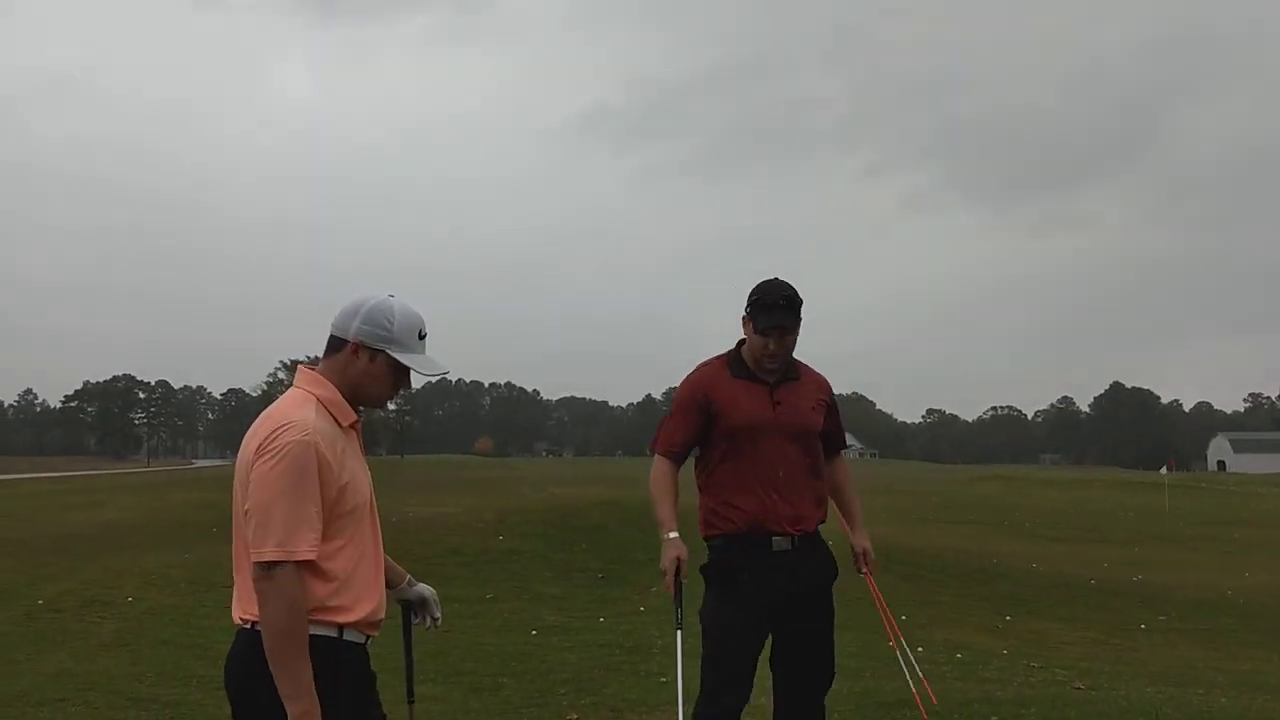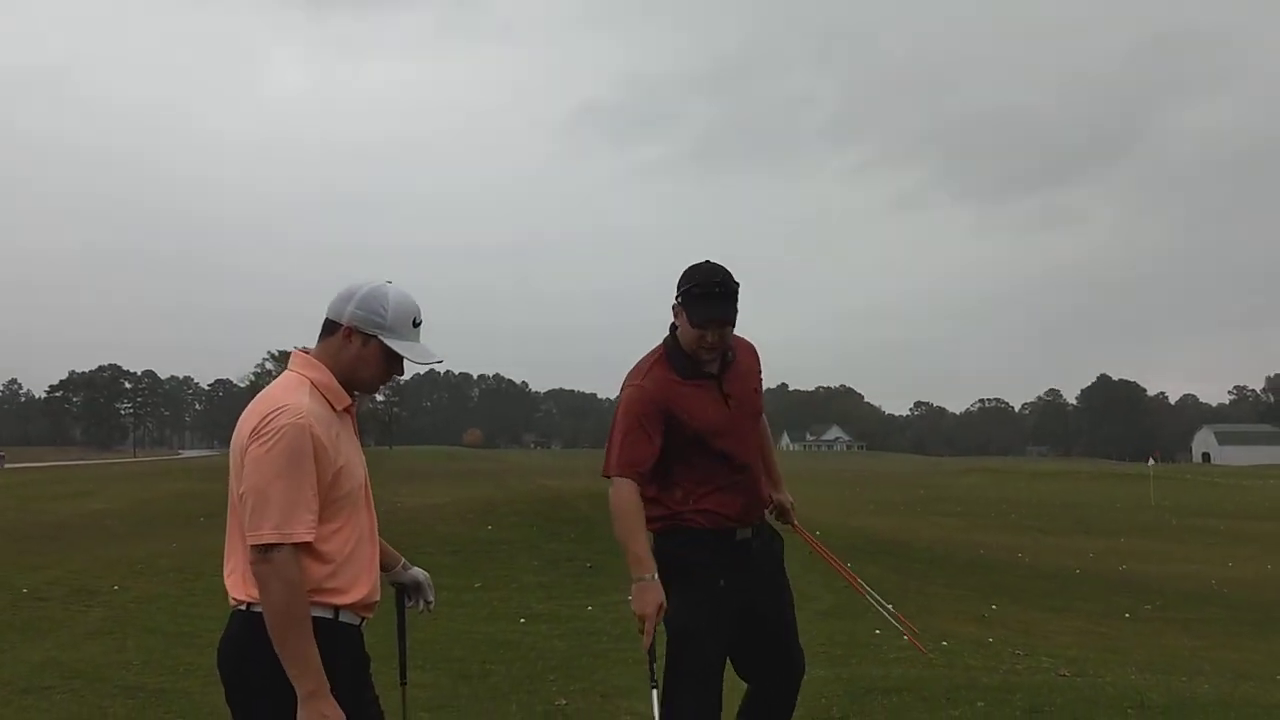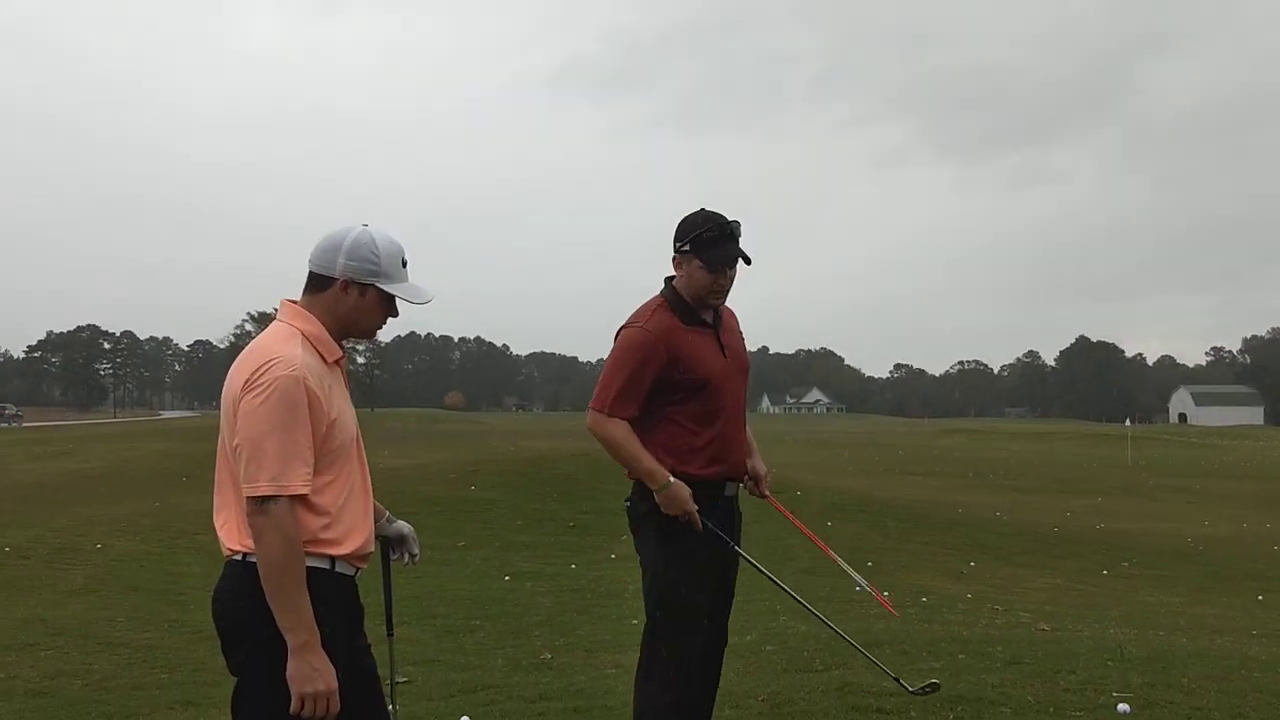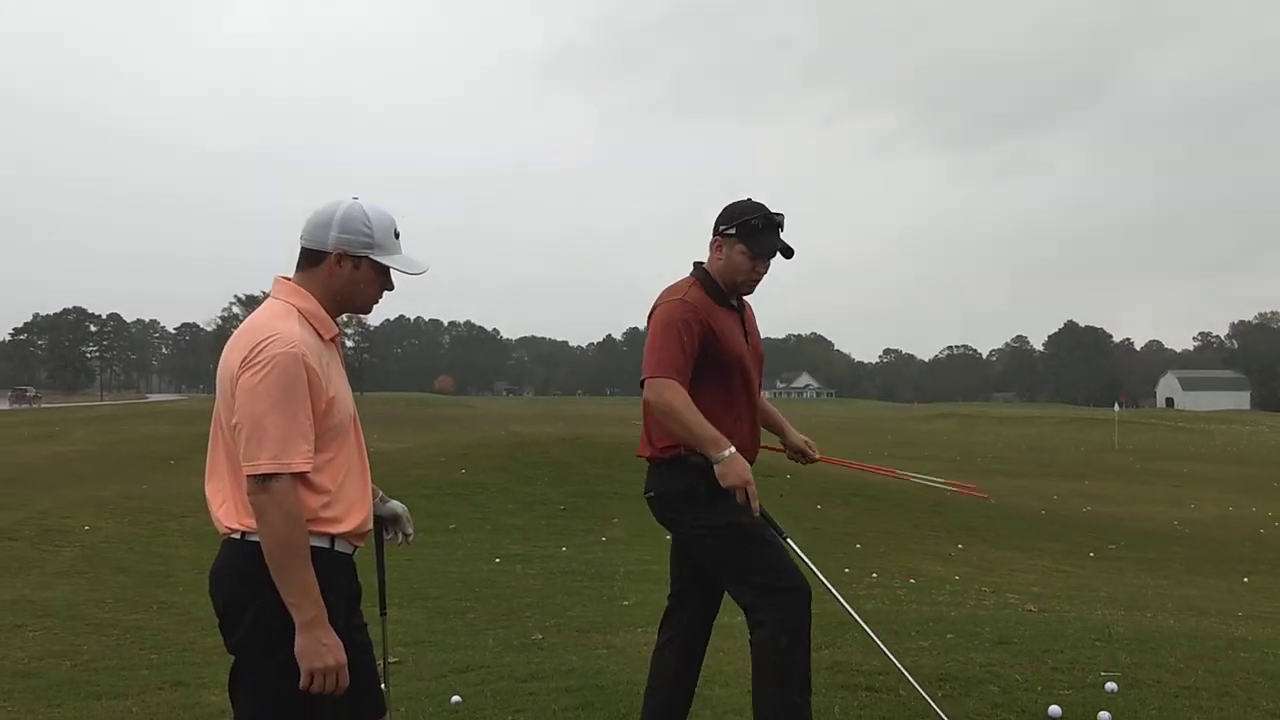
dt=0.5s
person 1, frame 1
left shoulder: (816, 387)
right shoulder: (706, 383)
left elbow: (832, 460)
right elbow: (665, 459)
left wrist: (857, 528)
right wrist: (671, 534)
left hip: (807, 558)
right hip: (737, 559)
person 1, frame 2
left shoulder: (746, 357)
right shoulder: (650, 386)
right elbow: (624, 482)
left wrist: (776, 486)
right wrist: (644, 576)
left hip: (756, 541)
right hip: (693, 555)
left knee: (783, 670)
person 1, frame 3
left shoulder: (726, 319)
right shoulder: (650, 331)
right elbow: (604, 420)
left wrist: (749, 453)
right wrist: (662, 482)
left hip: (721, 502)
right hip: (674, 510)
left knee: (709, 642)
right knee: (675, 644)
person 1, frame 4
left shoulder: (738, 307)
right shoulder: (682, 306)
right elbow: (661, 392)
left wrist: (785, 431)
right wrist: (724, 453)
left hip: (708, 482)
right hip: (693, 482)
left knee: (691, 614)
right knee: (782, 596)
person 2, frame 1
left shoulder: (334, 424)
right shoulder: (298, 433)
right elbow: (275, 577)
left wrist: (401, 582)
left hip: (331, 657)
right hip: (293, 665)
person 2, frame 2
left shoulder: (331, 408)
right shoulder: (292, 417)
right elbow: (273, 559)
left wrist: (395, 565)
left hip: (330, 638)
right hip: (287, 647)
person 2, frame 3
left shoulder: (316, 357)
right shoulder: (284, 367)
right elbow: (268, 510)
left wrist: (381, 519)
right wrist: (303, 647)
left hip: (322, 591)
right hip: (283, 602)
person 2, frame 4
left shoulder: (310, 334)
right shoulder: (281, 344)
right elbow: (270, 488)
left wrist: (374, 499)
right wrist: (310, 622)
left hip: (320, 570)
right hip: (281, 580)
